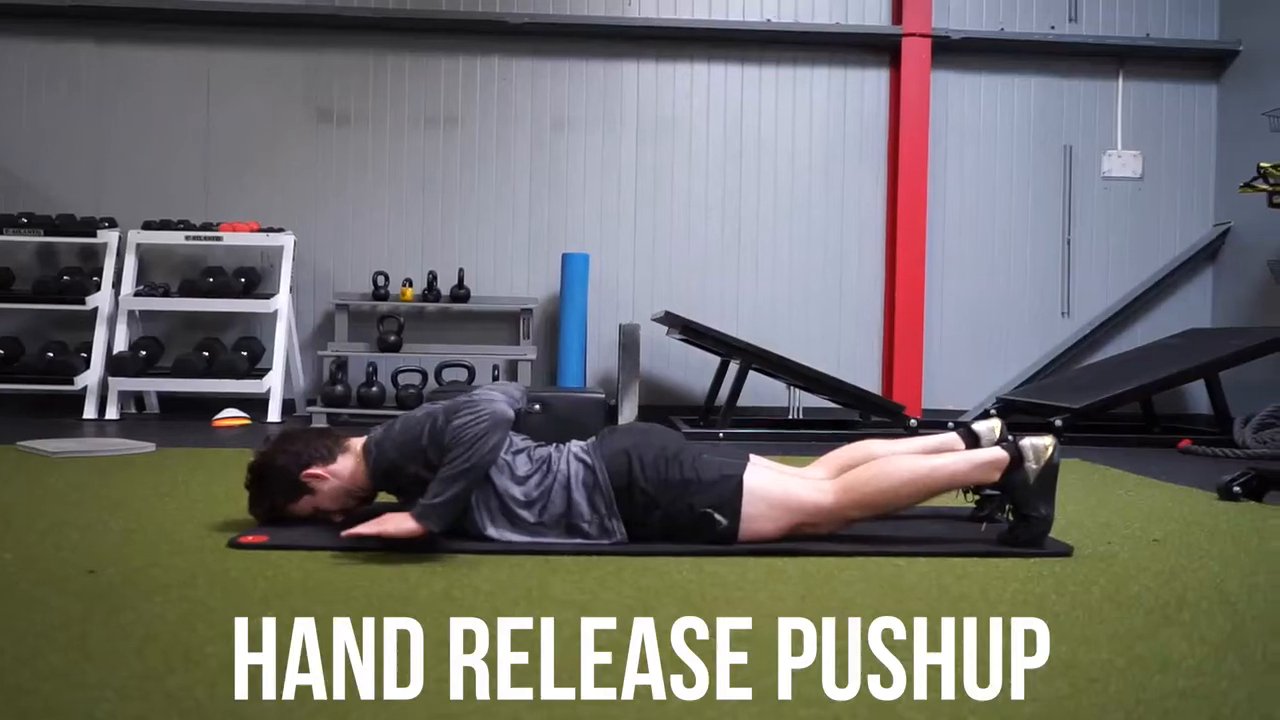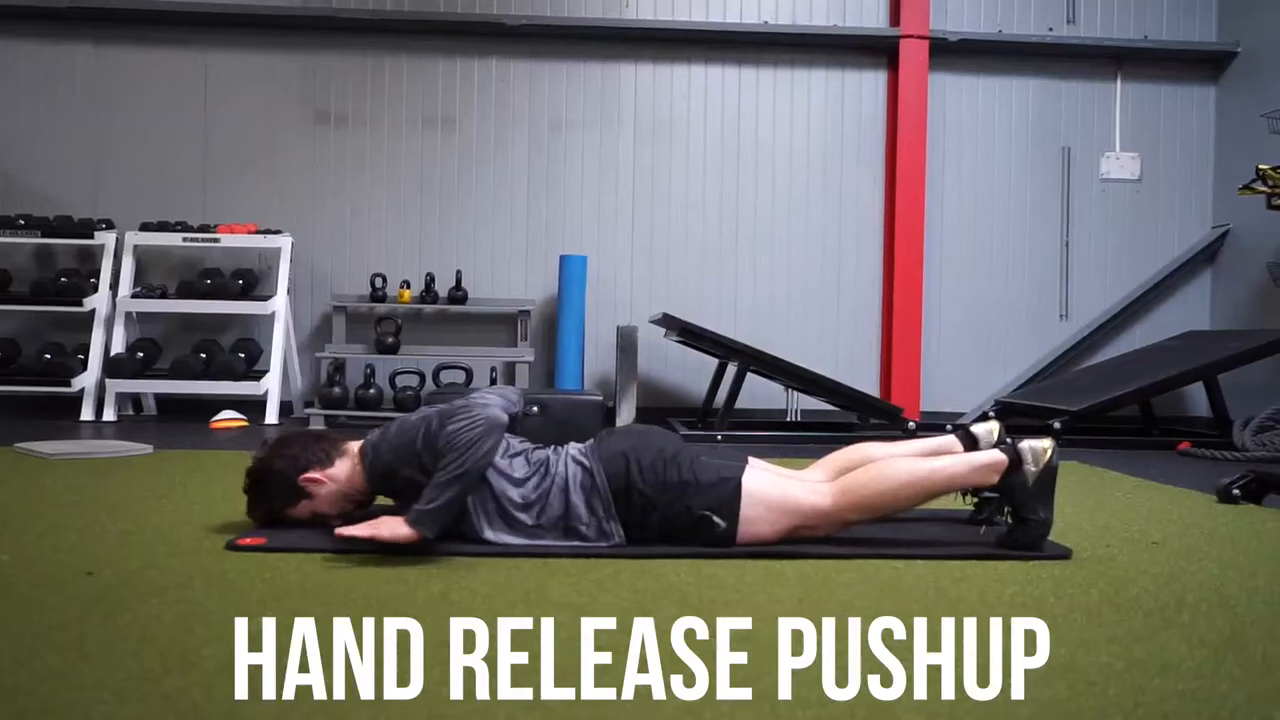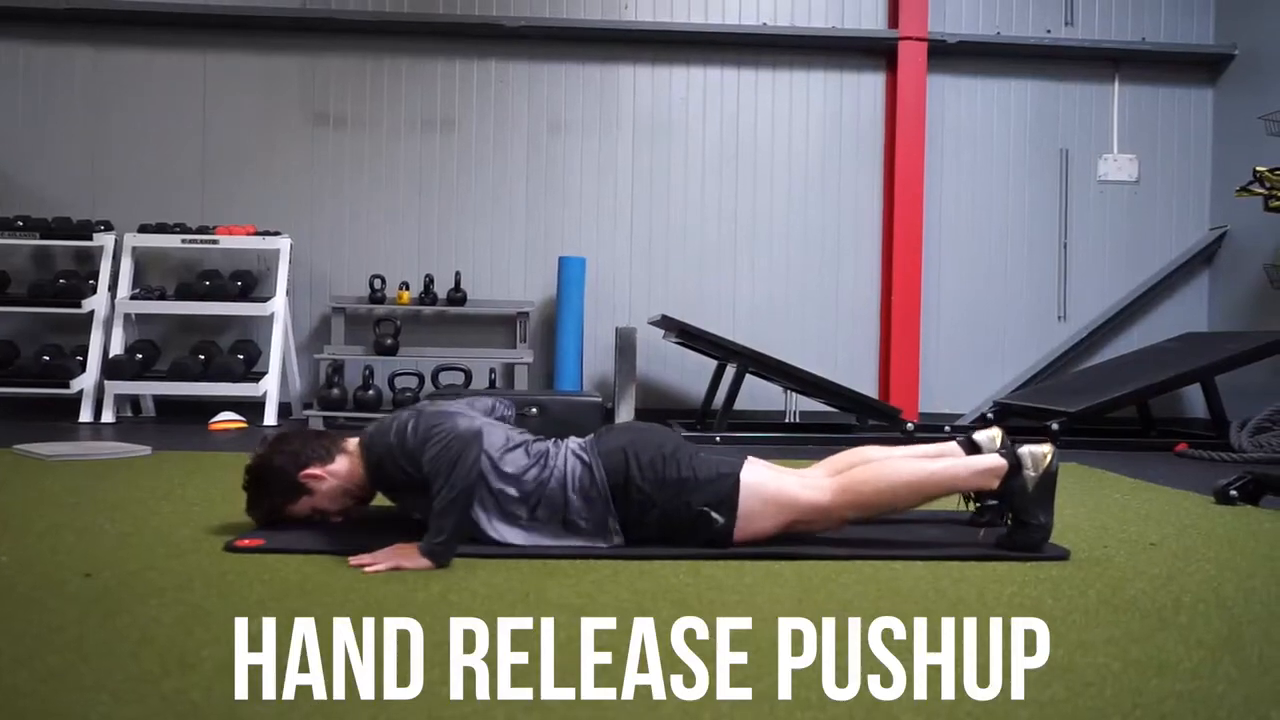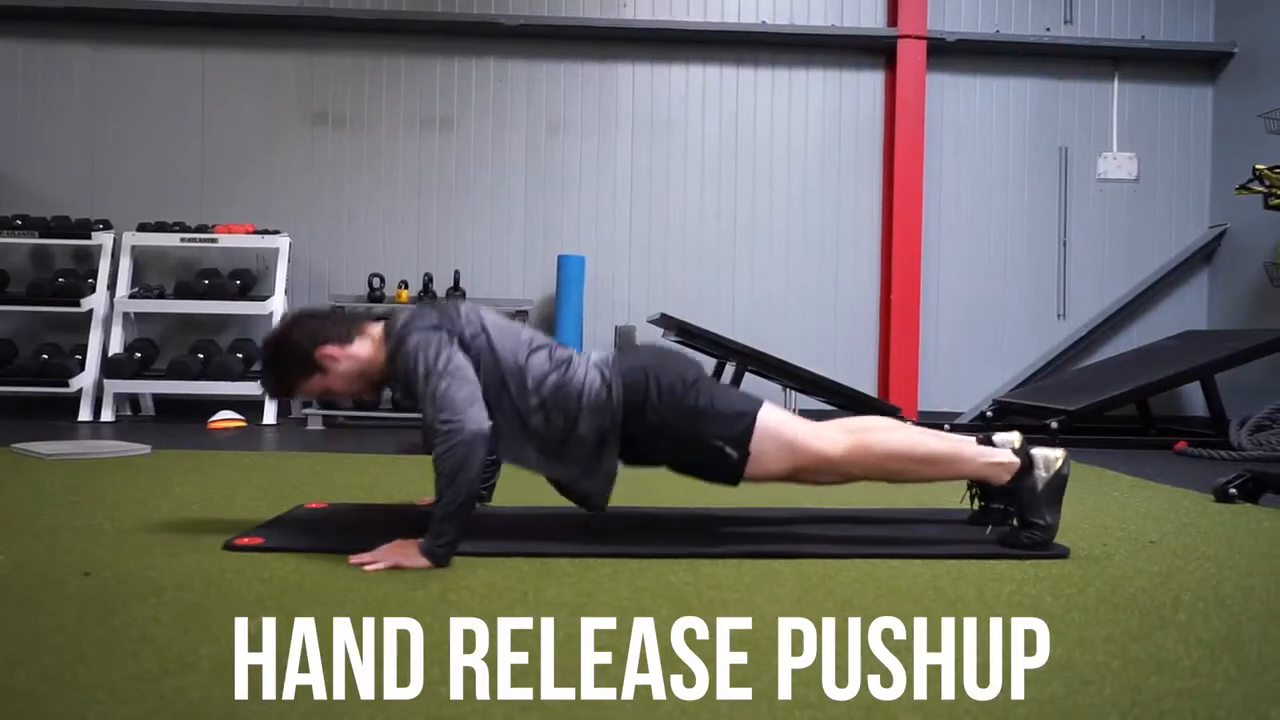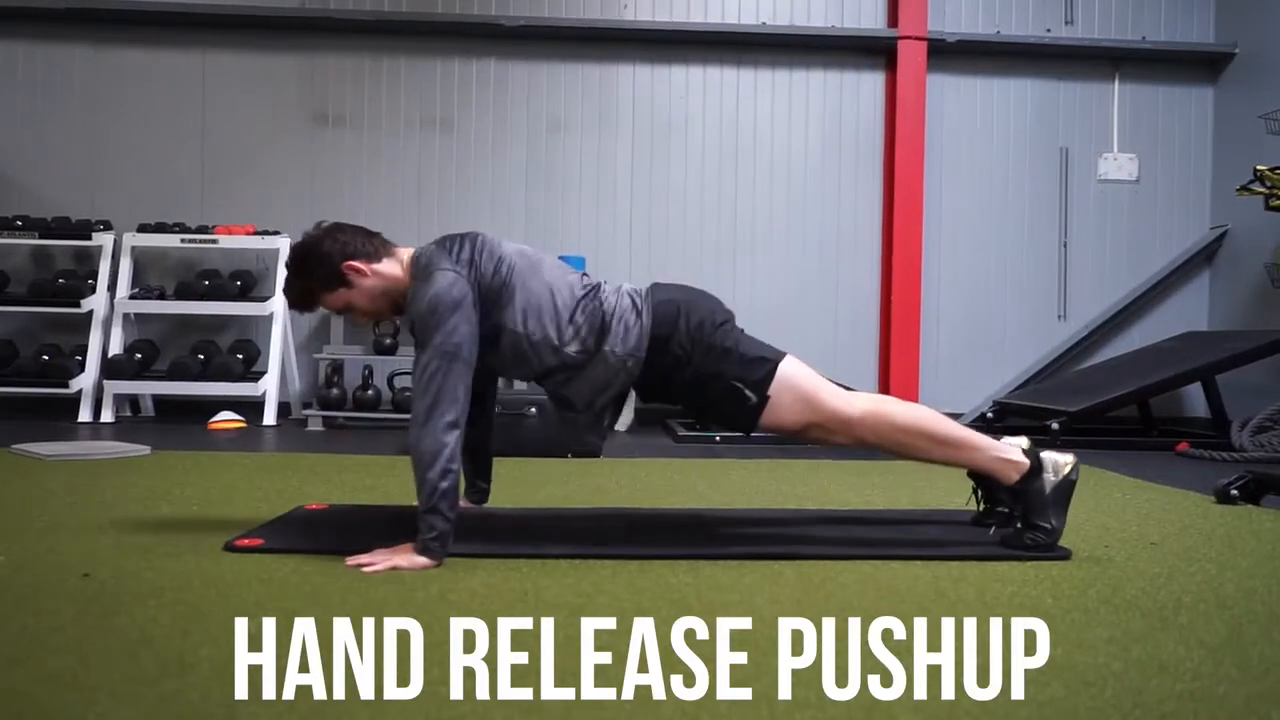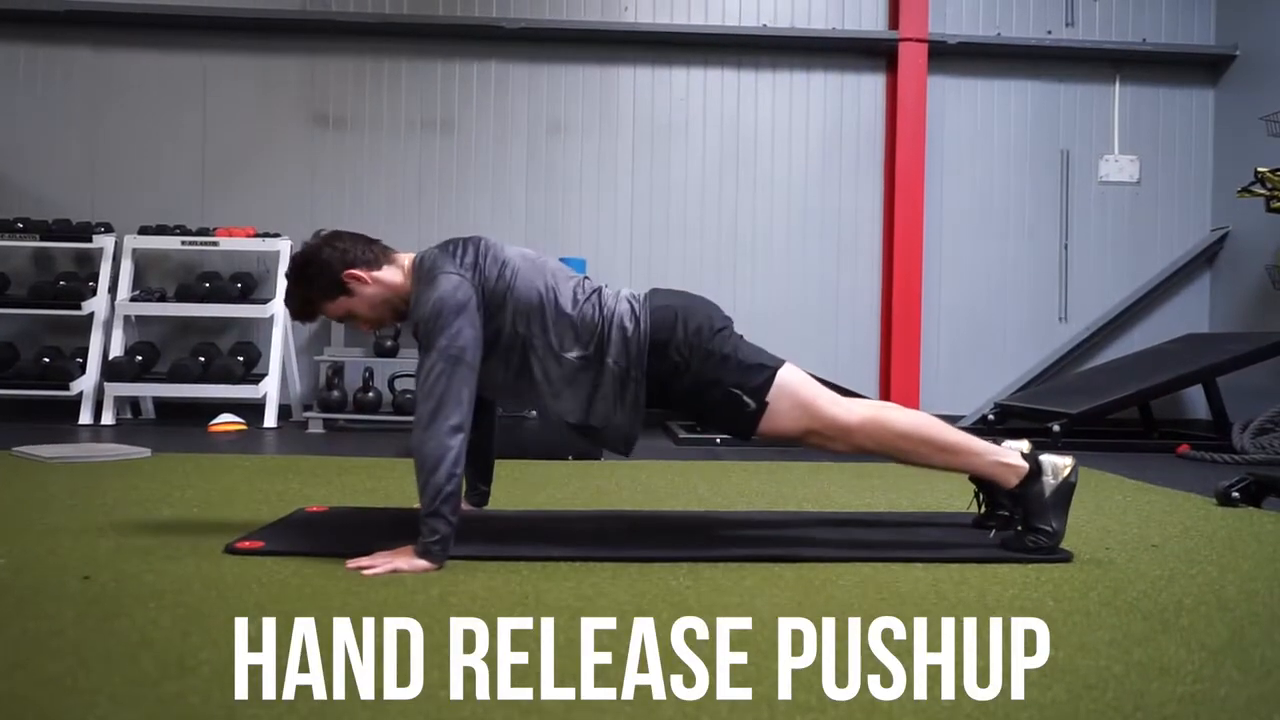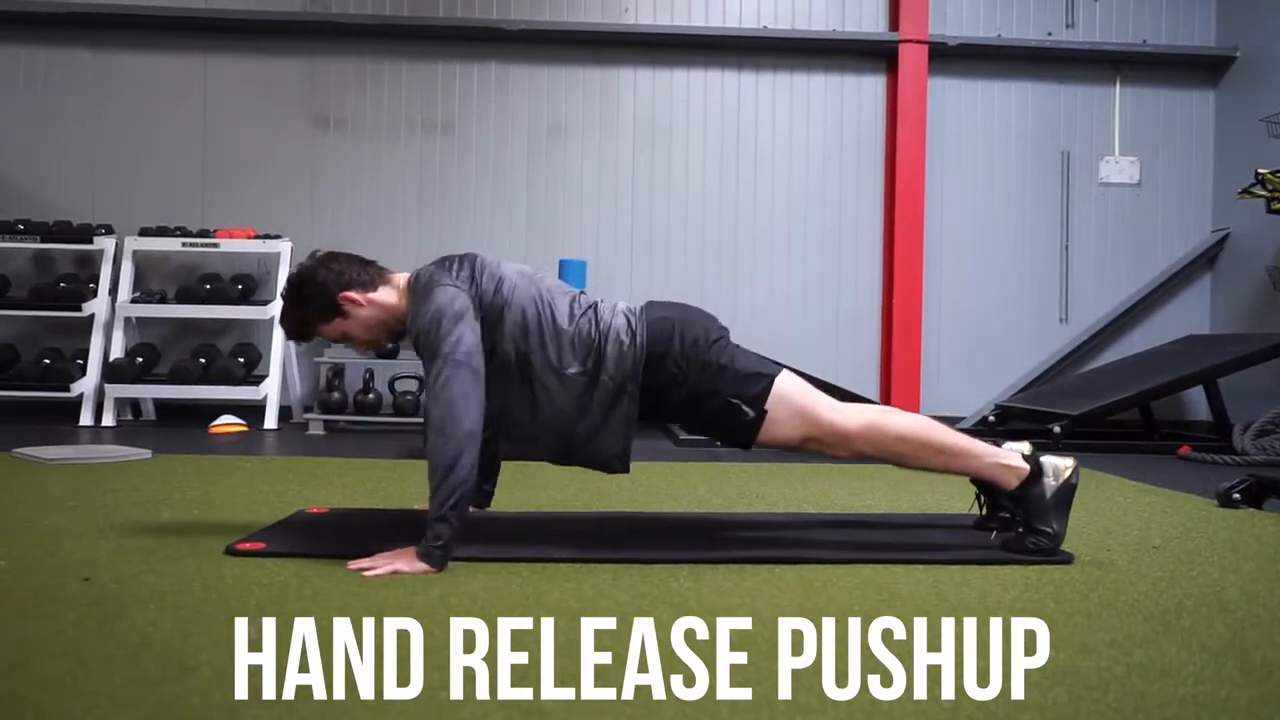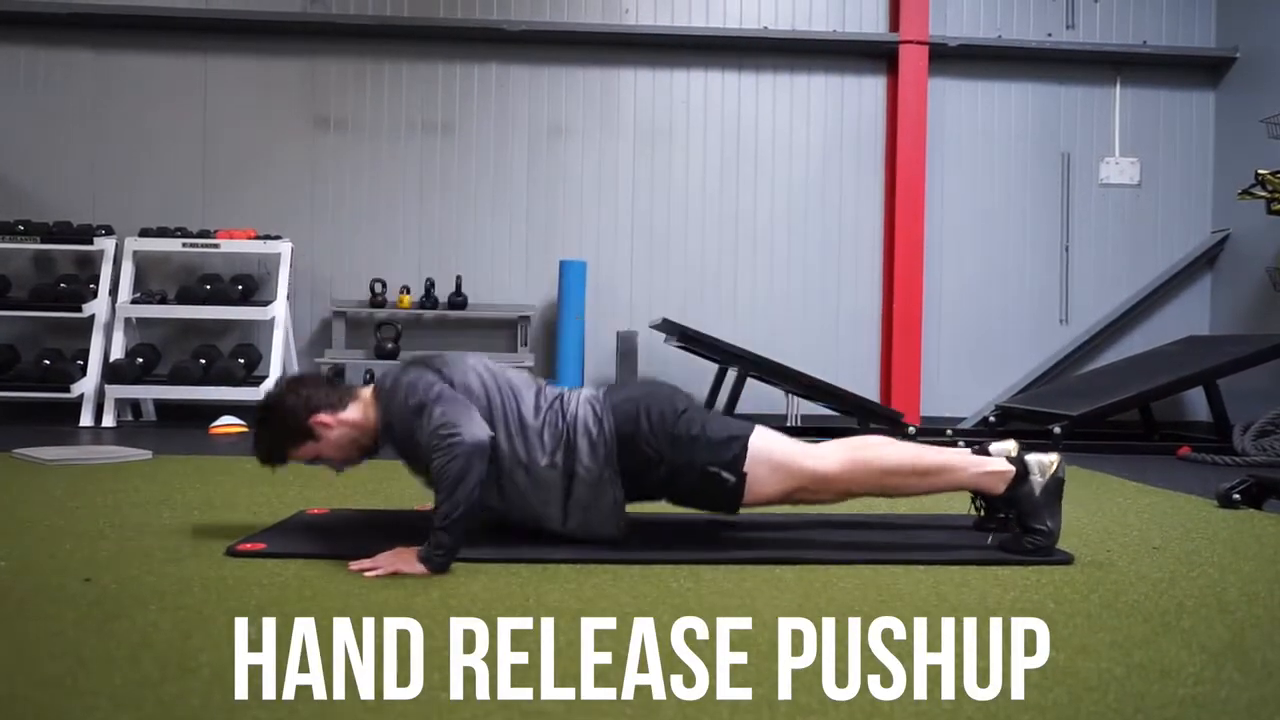
dt=0.3s
person 1, frame 1
left shoulder: (394, 449)
right shoulder: (408, 447)
left elbow: (490, 410)
right elbow: (506, 391)
left wrist: (425, 514)
left hip: (632, 488)
right hip: (621, 467)
left knee: (824, 503)
right knee: (812, 481)
left ankle: (1007, 461)
right ankle: (969, 441)
person 1, frame 2
left shoulder: (389, 452)
right shoulder: (405, 448)
left elbow: (481, 417)
right elbow: (503, 395)
left wrist: (419, 519)
left hip: (629, 491)
right hip: (619, 467)
left knee: (824, 505)
right knee: (813, 481)
left ankle: (1004, 464)
right ankle: (968, 443)
person 1, frame 3
left shoulder: (389, 440)
right shoulder: (408, 431)
left elbow: (466, 435)
right elbow: (484, 421)
left wrist: (433, 547)
right wrist: (449, 515)
left hip: (627, 485)
right hip: (617, 467)
left knee: (819, 500)
right knee: (814, 485)
left ankle: (1006, 467)
right ankle: (970, 449)
person 1, frame 4
left shoulder: (414, 341)
right shoulder: (424, 331)
left elbow: (469, 431)
right elbow: (489, 420)
left wrist: (435, 542)
right wrist: (464, 500)
left hip: (638, 405)
right hip: (631, 390)
left knee: (824, 453)
right knee: (821, 452)
left ankle: (1013, 466)
right ankle: (990, 447)
person 1, frame 5
left shoulder: (438, 284)
right shoulder: (446, 278)
left elbow: (437, 412)
right elbow: (474, 389)
left wrist: (429, 541)
right wrist: (472, 491)
left hip: (666, 339)
right hip: (654, 338)
left knee: (837, 414)
right knee: (831, 419)
left ankle: (1027, 471)
right ankle: (1002, 462)
person 1, frame 6
left shoulder: (442, 288)
right shoulder: (448, 280)
left elbow: (441, 415)
right elbow: (476, 394)
left wrist: (431, 543)
right wrist: (472, 495)
left hip: (666, 346)
right hip: (656, 342)
left knee: (835, 422)
right knee: (833, 429)
left ankle: (1024, 473)
right ankle: (1002, 465)
person 1, frame 7
left shoulder: (435, 304)
right shoulder: (441, 295)
left elbow: (460, 420)
right elbow: (495, 401)
left wrist: (434, 547)
right wrist: (472, 502)
left hip: (659, 361)
right hip: (650, 357)
left knee: (835, 429)
right knee: (831, 433)
left ankle: (1026, 474)
right ankle: (1004, 458)
person 1, frame 8
left shoulder: (402, 393)
right shoulder: (417, 383)
left elbow: (471, 444)
left wrist: (433, 552)
right wrist: (455, 517)
left hip: (631, 440)
right hip: (624, 424)
left knee: (818, 473)
right knee: (815, 475)
left ankle: (1011, 474)
right ankle: (989, 455)
